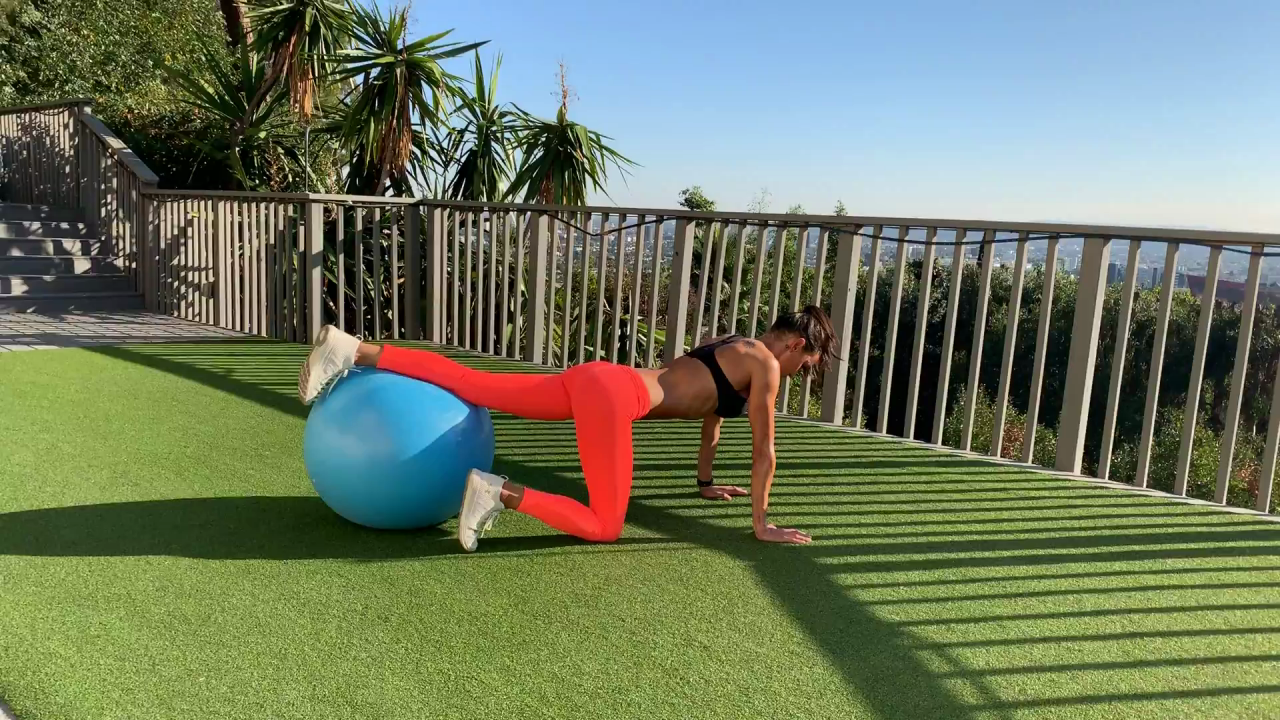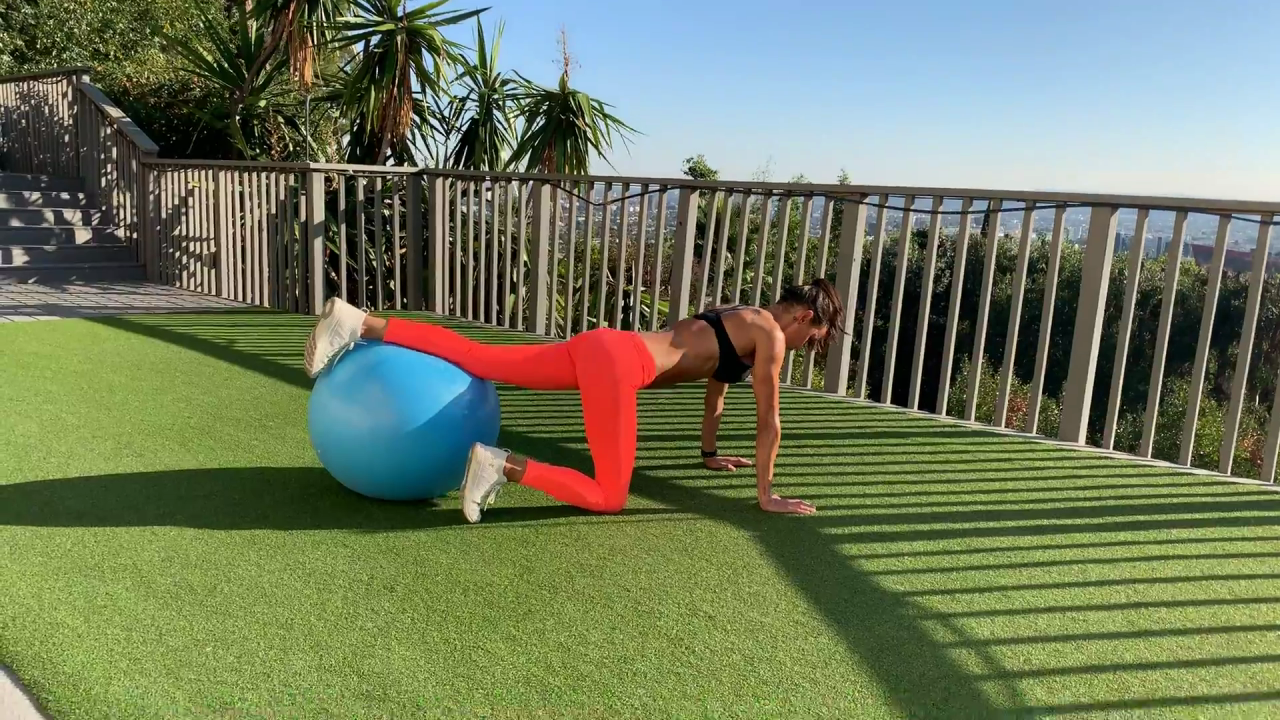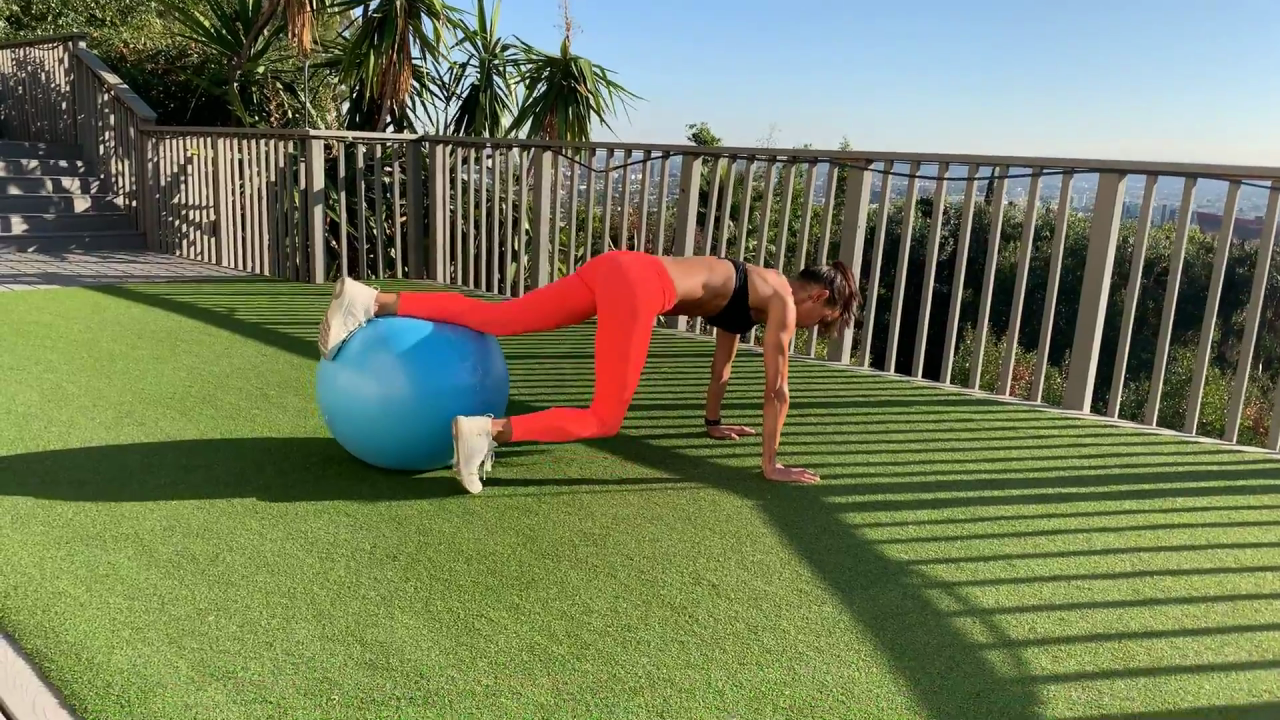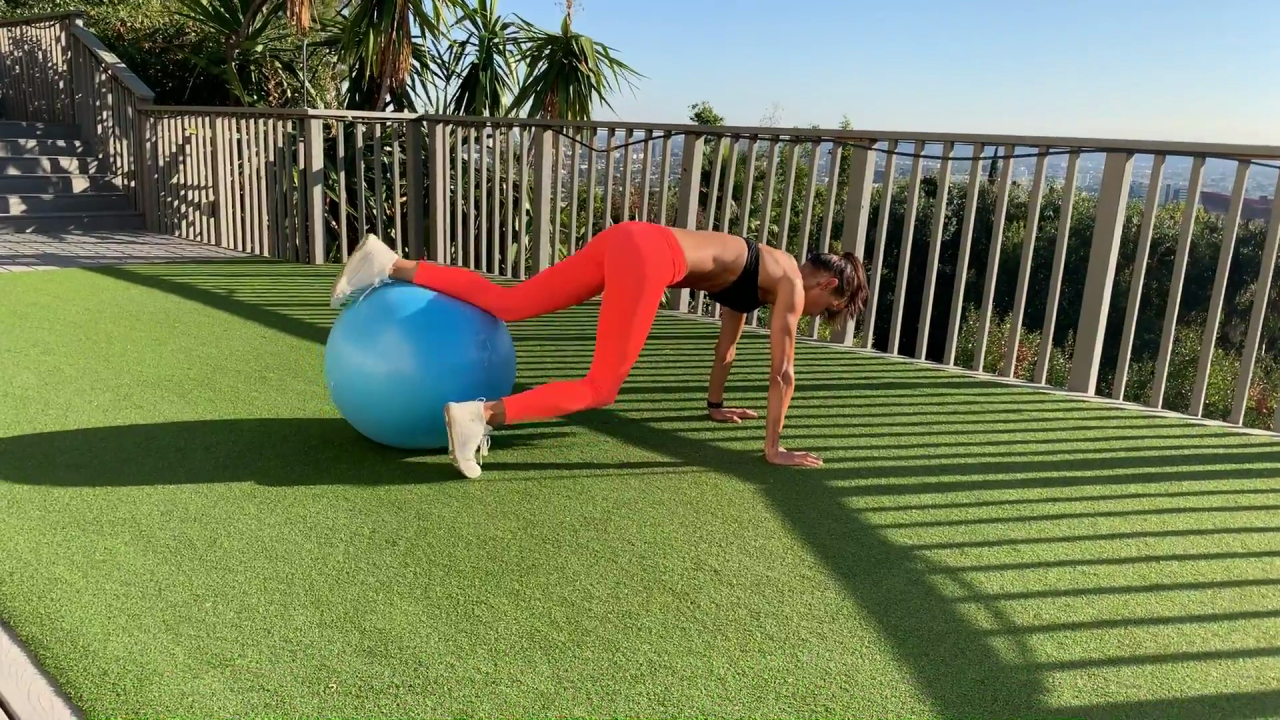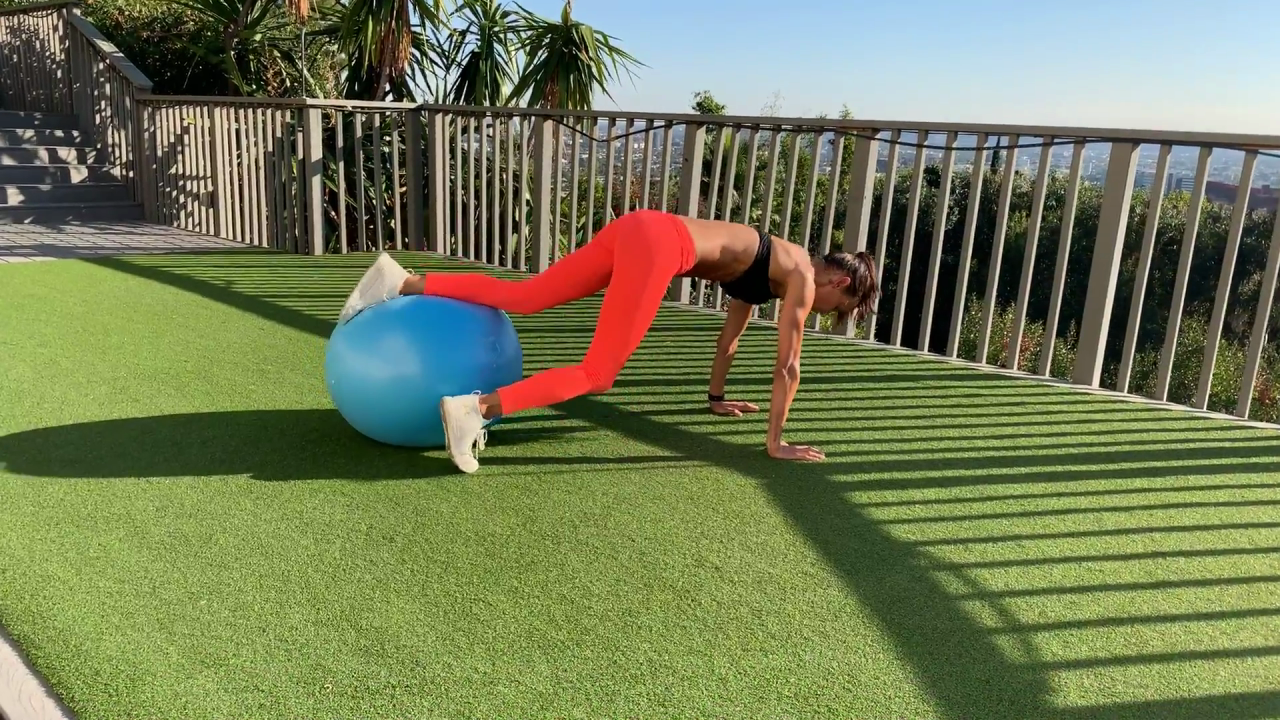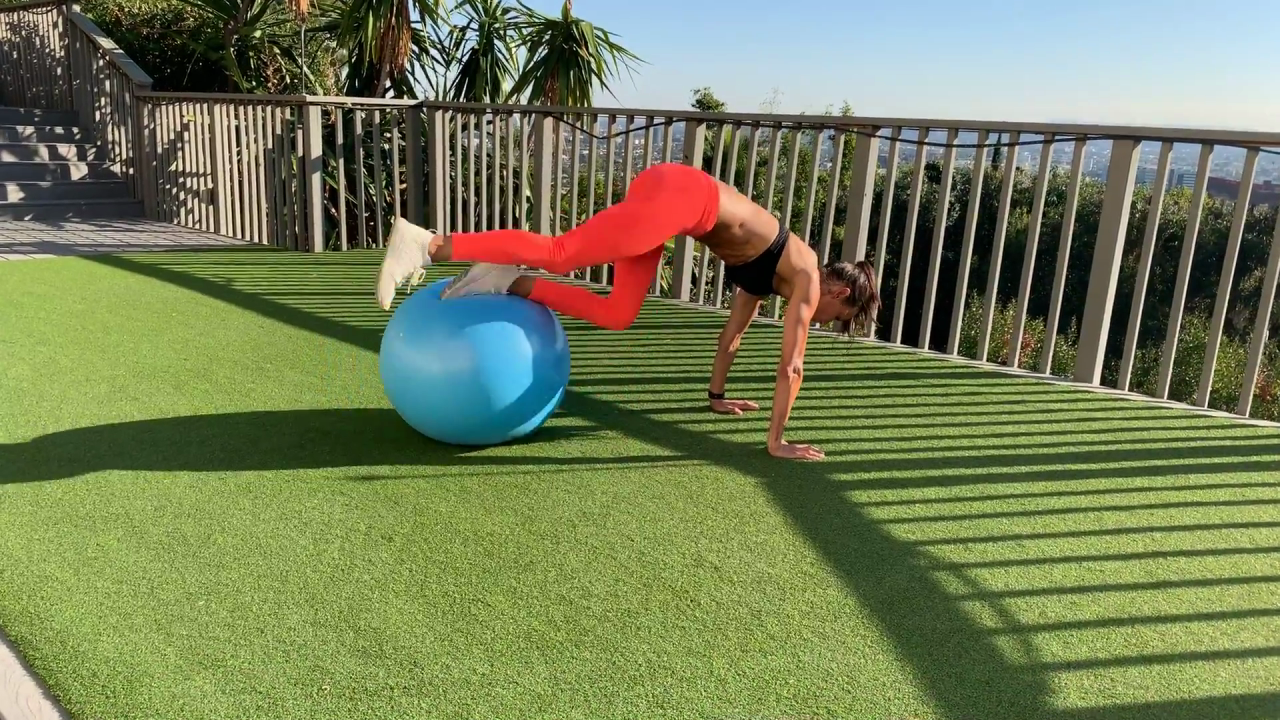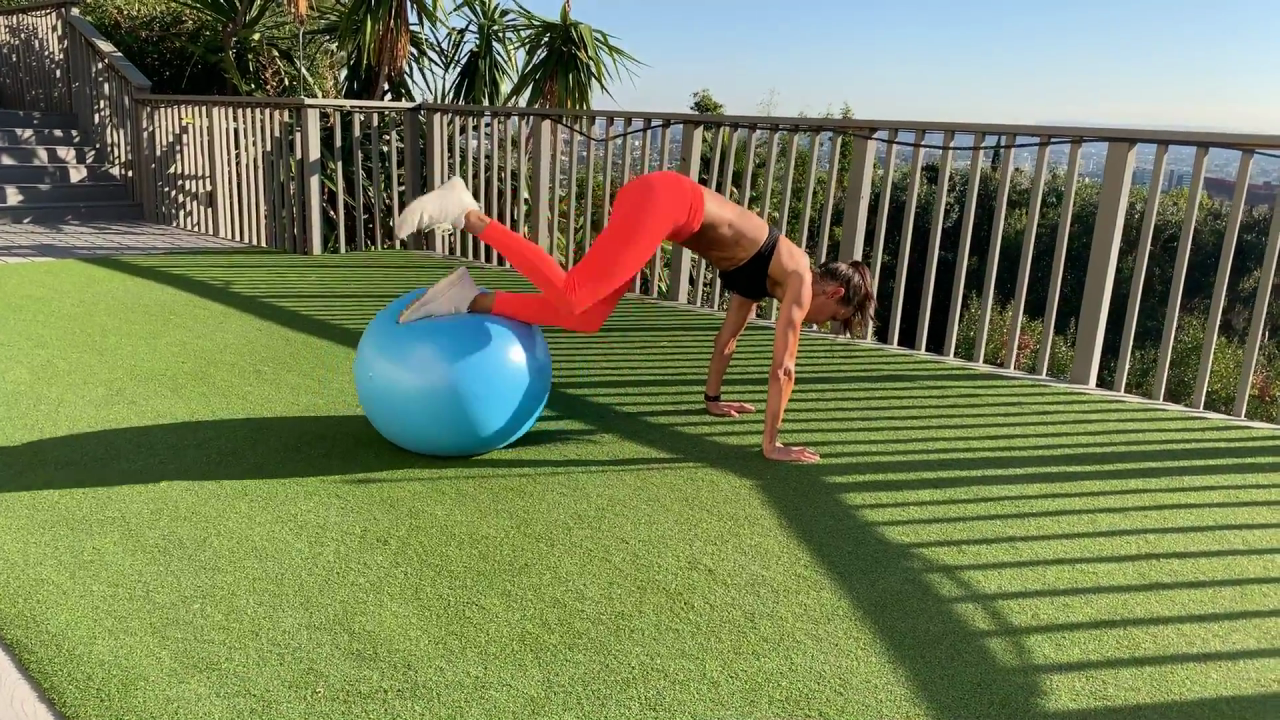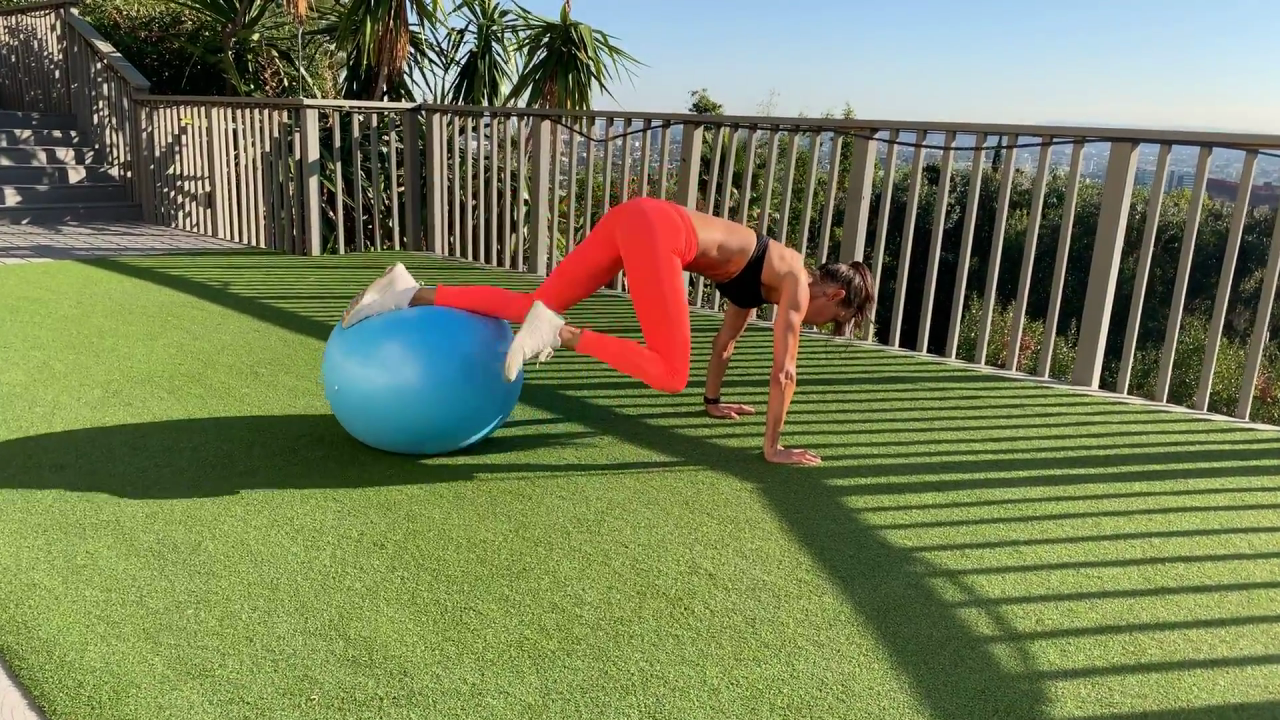
dt=0.4s
person 1, frame 1
left shoulder: (734, 349)
right shoulder: (765, 364)
left elbow: (711, 413)
right elbow: (763, 451)
left wrist: (705, 483)
right wrist: (762, 524)
left hip: (595, 380)
right hip: (612, 397)
left knee: (470, 385)
right knee: (605, 528)
left ankle: (351, 350)
right ankle: (500, 493)
person 1, frame 2
left shoulder: (739, 320)
right shoulder: (768, 332)
left elbow: (715, 390)
right elbow: (768, 421)
left wrist: (708, 453)
right wrist: (766, 495)
left hip: (598, 347)
right hip: (616, 366)
left knee: (472, 357)
right knee: (608, 499)
left ankle: (355, 323)
right ankle: (503, 465)
person 1, frame 3
left shoulder: (750, 293)
right shoulder: (783, 300)
left elbow: (723, 358)
right elbow: (776, 389)
left wrist: (713, 422)
right wrist: (770, 464)
left hip: (615, 269)
right hip: (635, 285)
left knee: (491, 317)
right knee: (603, 420)
left ankle: (368, 301)
right ankle: (489, 430)
person 1, frame 4
left shoulder: (757, 277)
right shoulder: (789, 283)
left elbow: (728, 339)
right elbow: (782, 373)
left wrist: (715, 405)
right wrist: (773, 448)
left hip: (625, 241)
right hip: (644, 256)
left knee: (505, 302)
right knee: (600, 388)
left ankle: (386, 263)
right ankle: (481, 415)
person 1, frame 5
left shoulder: (768, 273)
right shoulder: (801, 277)
left elbow: (731, 333)
right elbow: (787, 368)
left wrist: (716, 397)
right wrist: (776, 442)
left hip: (636, 230)
right hip: (654, 245)
left knee: (524, 296)
right knee: (596, 375)
left ankle: (401, 281)
right ankle: (476, 408)
person 1, frame 6
left shoulder: (771, 273)
right shoulder: (807, 278)
left elbow: (733, 329)
right elbow: (790, 365)
left wrist: (716, 395)
right wrist: (777, 441)
left hip: (662, 186)
right hip: (680, 195)
left knee: (618, 316)
right knee: (554, 255)
left ankle: (512, 282)
right ankle: (425, 244)
person 1, frame 7
left shoulder: (767, 277)
right shoulder: (799, 283)
left elbow: (729, 333)
right elbow: (783, 366)
left wrist: (713, 398)
right wrist: (773, 442)
left hip: (653, 197)
right hip: (664, 198)
left knee: (583, 317)
right knee: (568, 297)
left ankle: (467, 299)
right ankle: (468, 212)
person 1, frame 8
left shoulder: (762, 281)
right shoulder: (796, 283)
left elbow: (725, 338)
right elbow: (783, 371)
left wrist: (712, 401)
right wrist: (773, 445)
left hip: (633, 217)
right hip: (654, 230)
left knee: (530, 309)
right knee: (670, 376)
left ankle: (408, 292)
right ankle: (564, 334)
